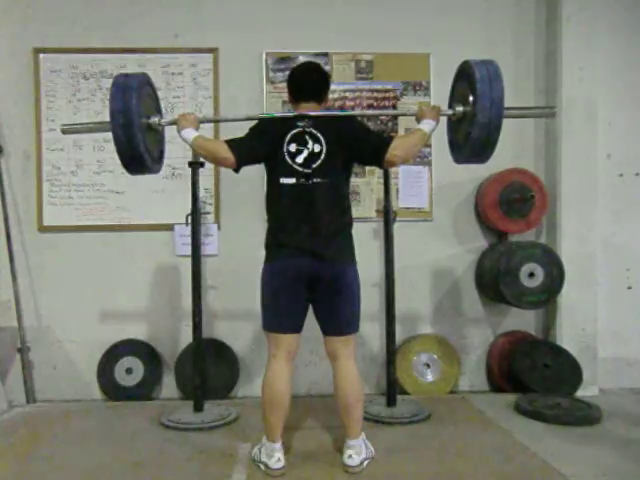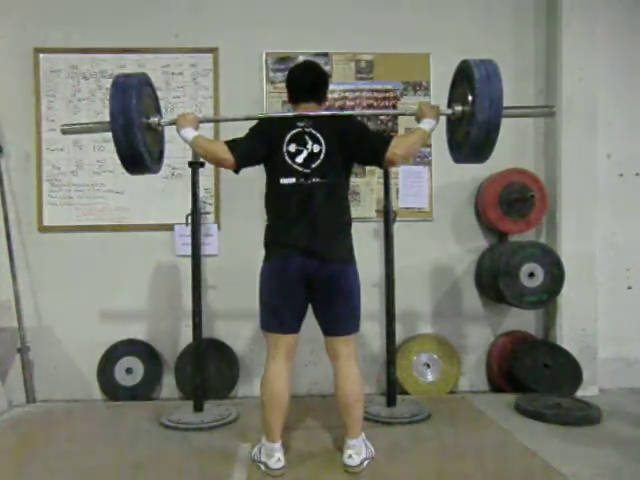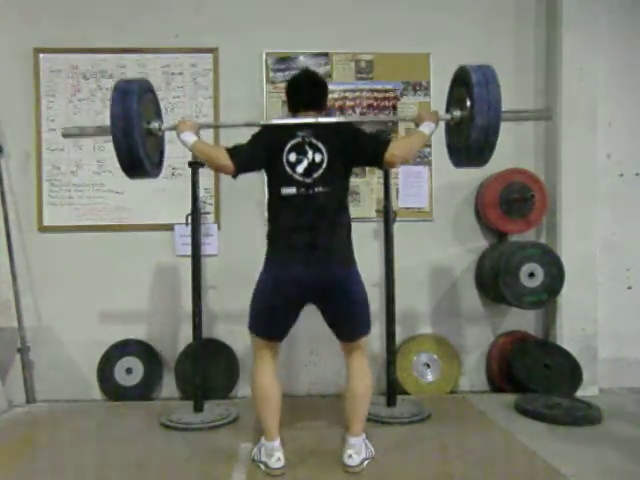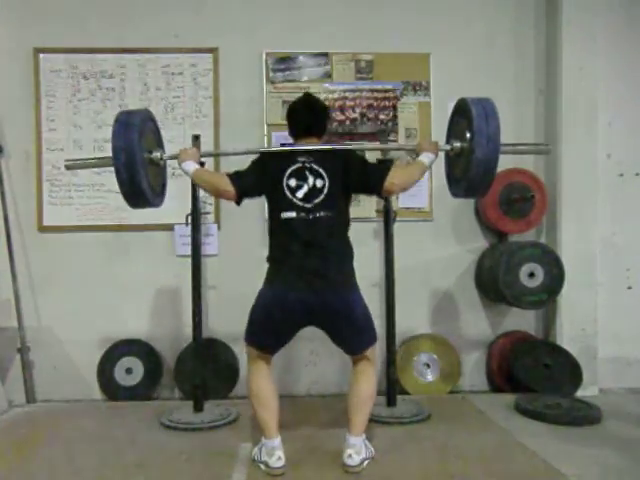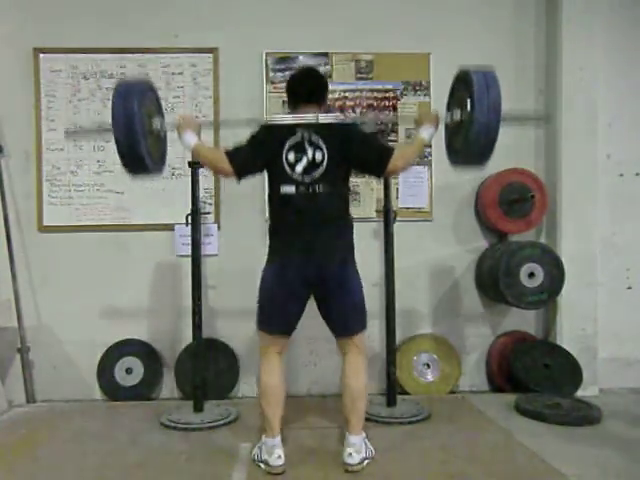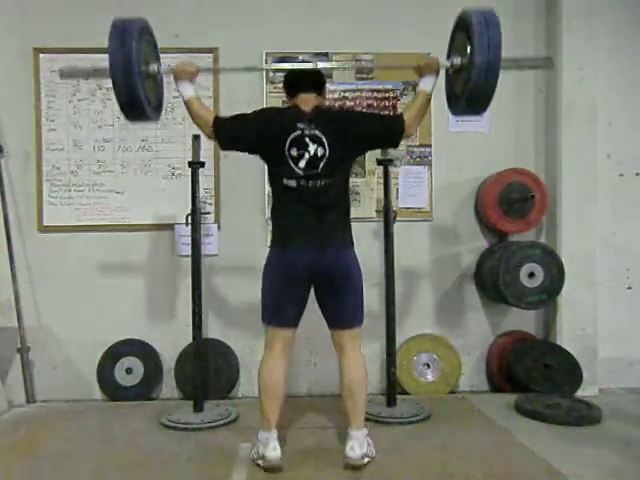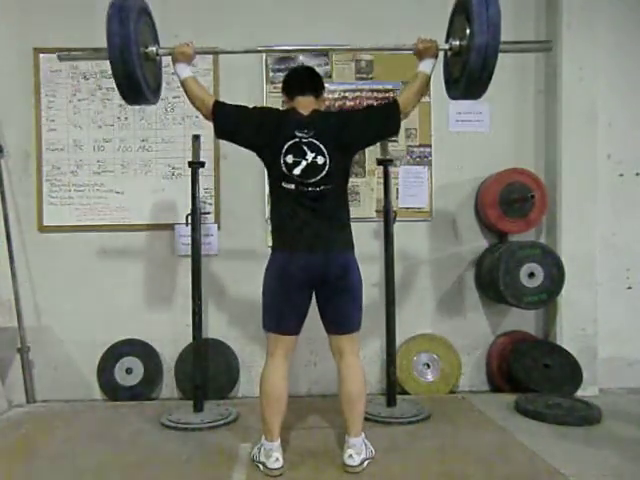
dt=0.2s
person 1, frame 1
left shoulder: (270, 130)
right shoulder: (345, 128)
left elbow: (226, 155)
right elbow: (395, 154)
left wrist: (189, 131)
right wrist: (427, 124)
left hip: (284, 260)
right hip: (336, 259)
left knee: (280, 357)
right knee: (343, 356)
person 1, frame 2
left shoulder: (270, 130)
right shoulder: (345, 128)
left elbow: (226, 156)
right elbow: (396, 153)
left wrist: (189, 131)
right wrist: (426, 123)
left hip: (283, 260)
right hip: (335, 259)
left knee: (278, 357)
right knee: (344, 356)
person 1, frame 3
left shoulder: (271, 138)
right shoulder: (344, 135)
left elbow: (226, 162)
right elbow: (394, 155)
left wrist: (188, 137)
right wrist: (426, 127)
left hip: (283, 267)
right hip: (337, 266)
left knee: (264, 354)
right knee: (357, 353)
left ankle: (271, 449)
right ankle: (356, 446)
person 1, frame 4
left shoulder: (271, 164)
right shoulder: (344, 162)
left elbow: (227, 188)
right elbow: (393, 184)
left wrist: (190, 165)
right wrist: (425, 157)
left hip: (283, 289)
right hip: (337, 288)
left knee: (258, 360)
right knee: (366, 360)
left ankle: (272, 449)
right ankle: (356, 447)
person 1, frame 5
left shoulder: (271, 136)
right shoulder: (345, 134)
left elbow: (226, 165)
right elbow: (394, 163)
left wrist: (189, 137)
right wrist: (425, 132)
left hip: (286, 263)
right hip: (336, 262)
left knee: (271, 352)
right knee: (354, 350)
left ankle: (272, 446)
right ankle: (355, 445)
person 1, frame 6
left shoulder: (271, 122)
right shoulder: (346, 122)
left elbow: (212, 126)
right elbow: (407, 125)
left wrist: (187, 86)
right wrist: (426, 81)
left hip: (288, 254)
right hip: (337, 253)
left knee: (276, 348)
right knee: (349, 347)
left ankle: (269, 443)
right ankle: (357, 441)
person 1, frame 7
left shoulder: (268, 124)
right shoulder: (345, 125)
left elbow: (208, 108)
right elbow: (403, 106)
left wrist: (183, 68)
right wrist: (426, 63)
left hip: (288, 259)
right hip: (338, 258)
left knee: (278, 356)
right knee: (348, 354)
